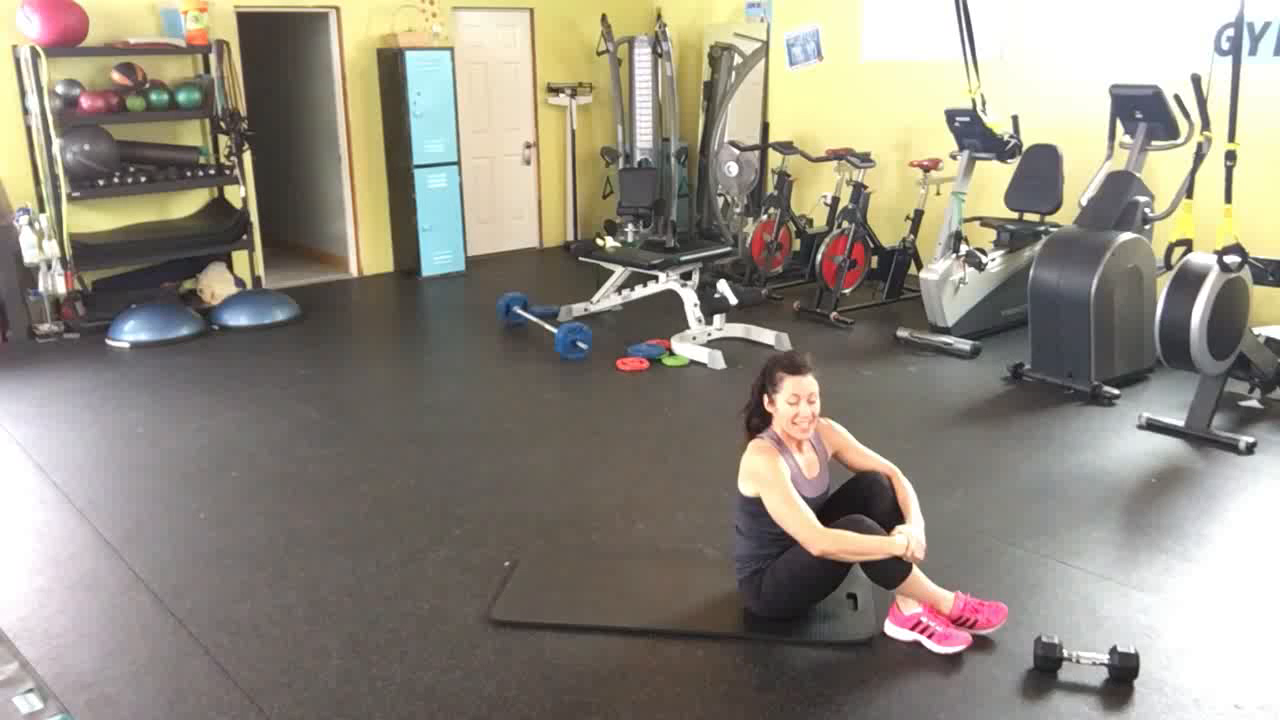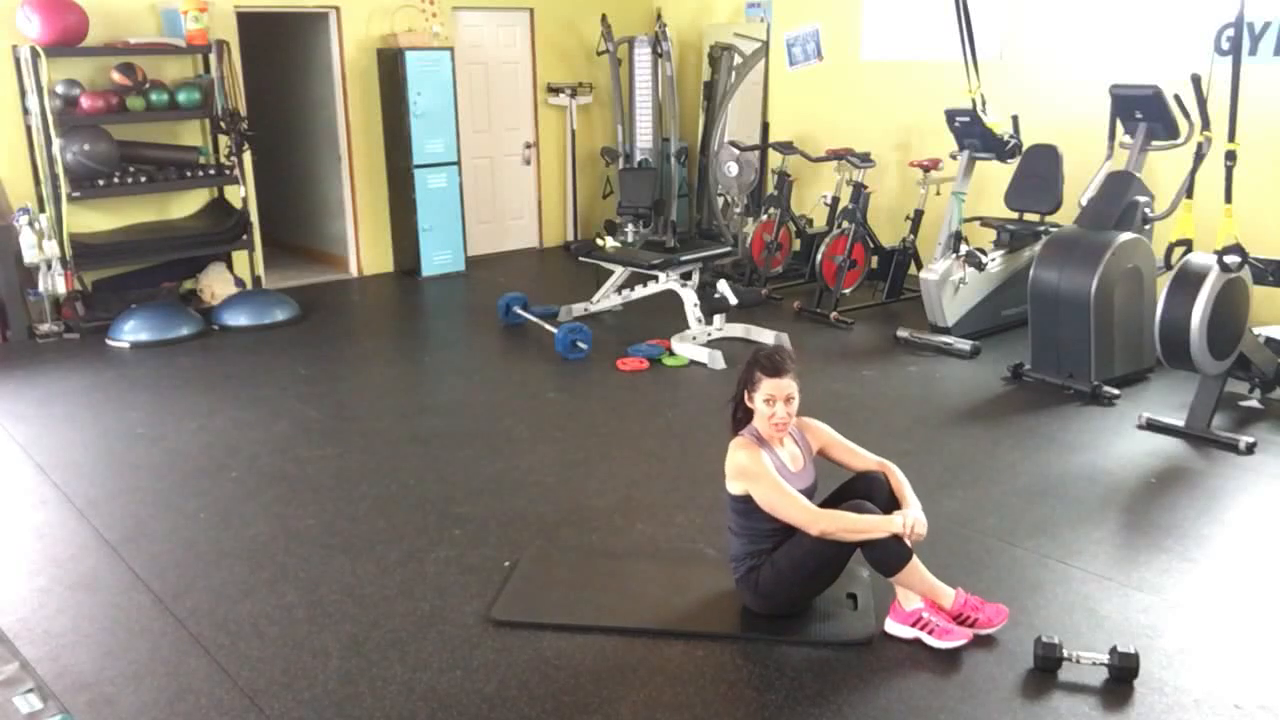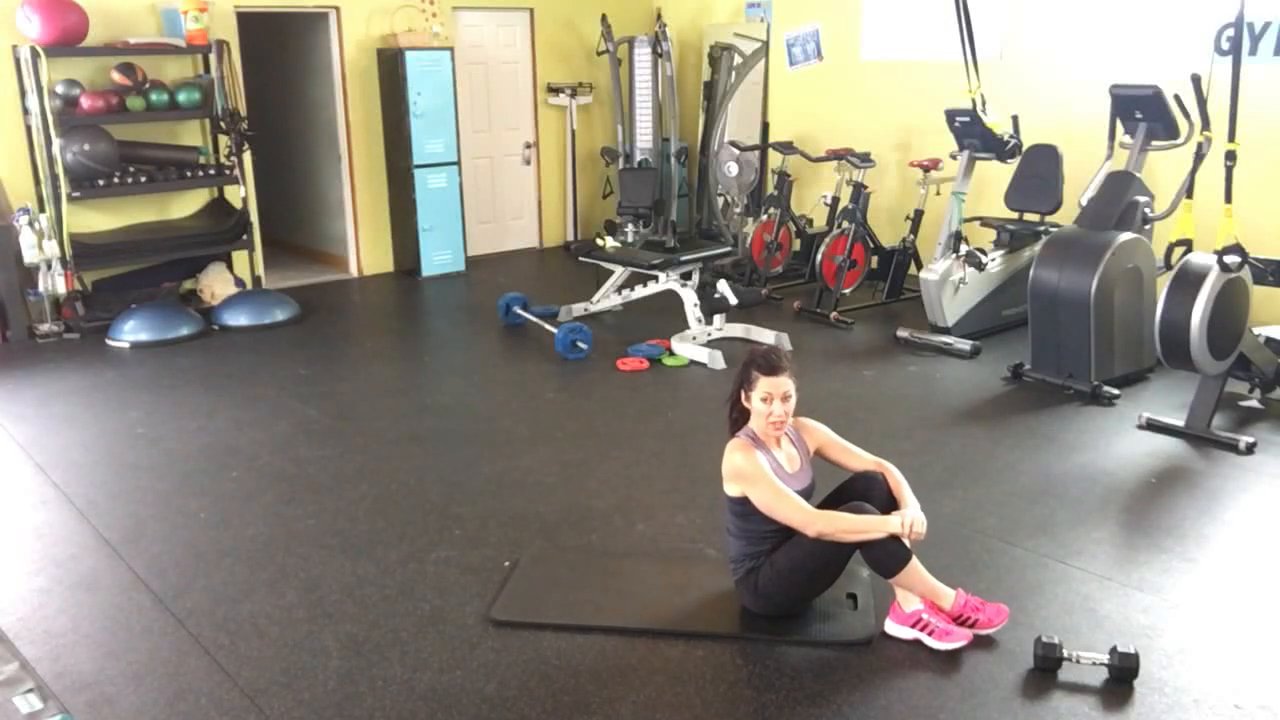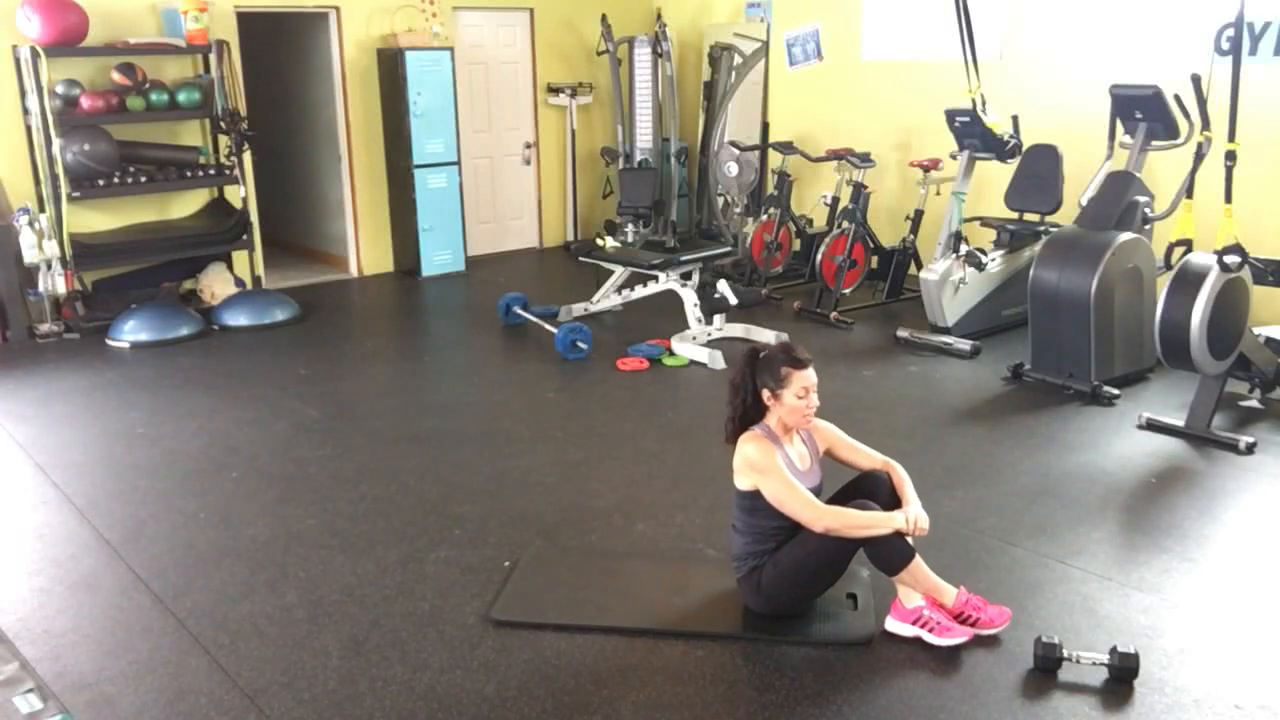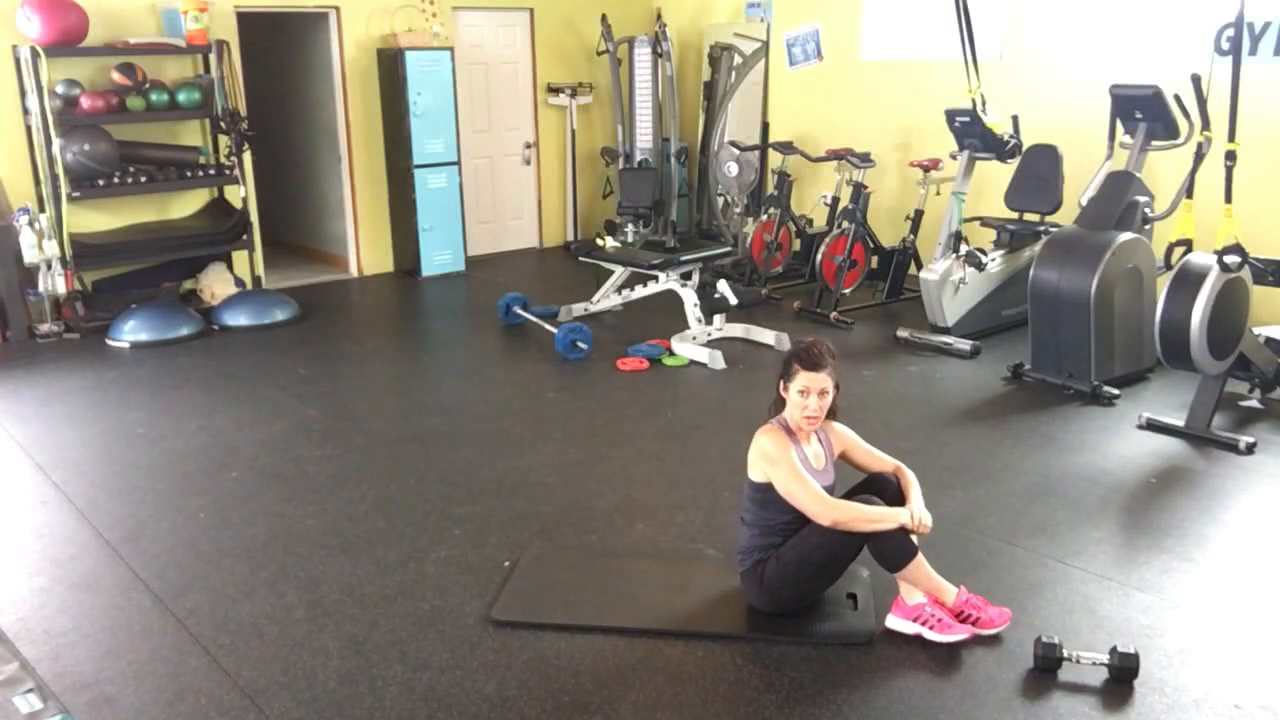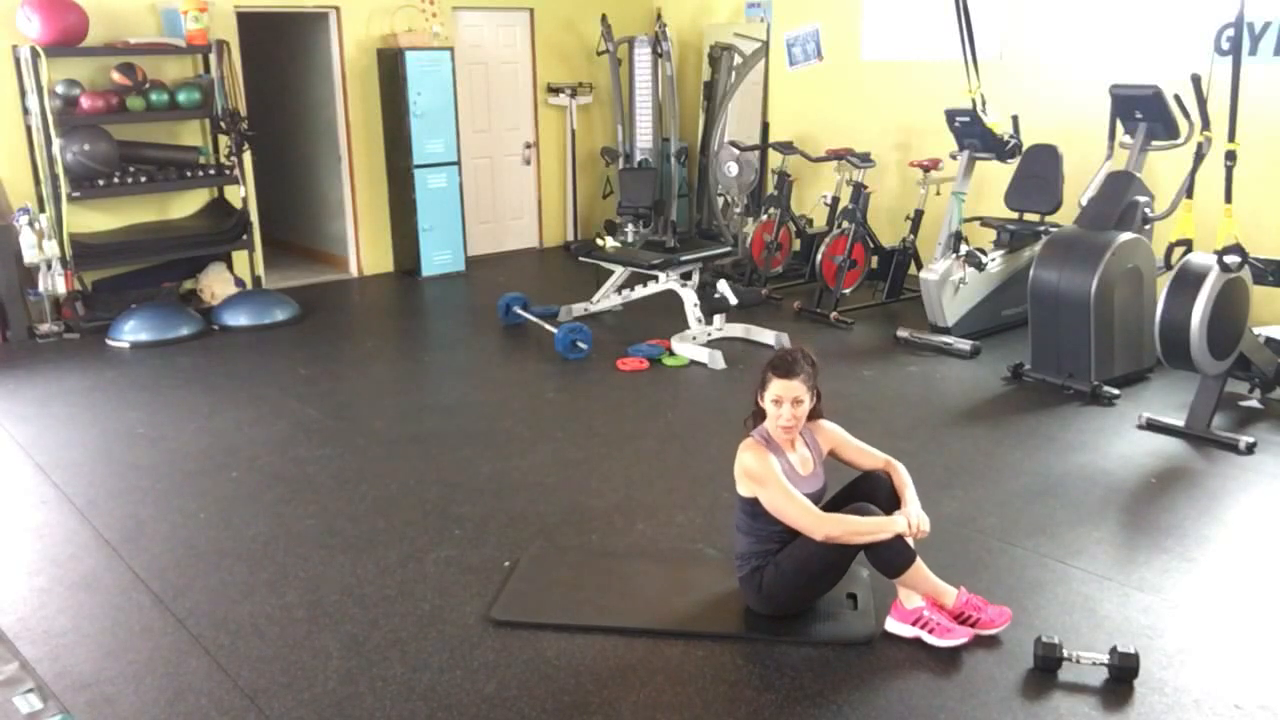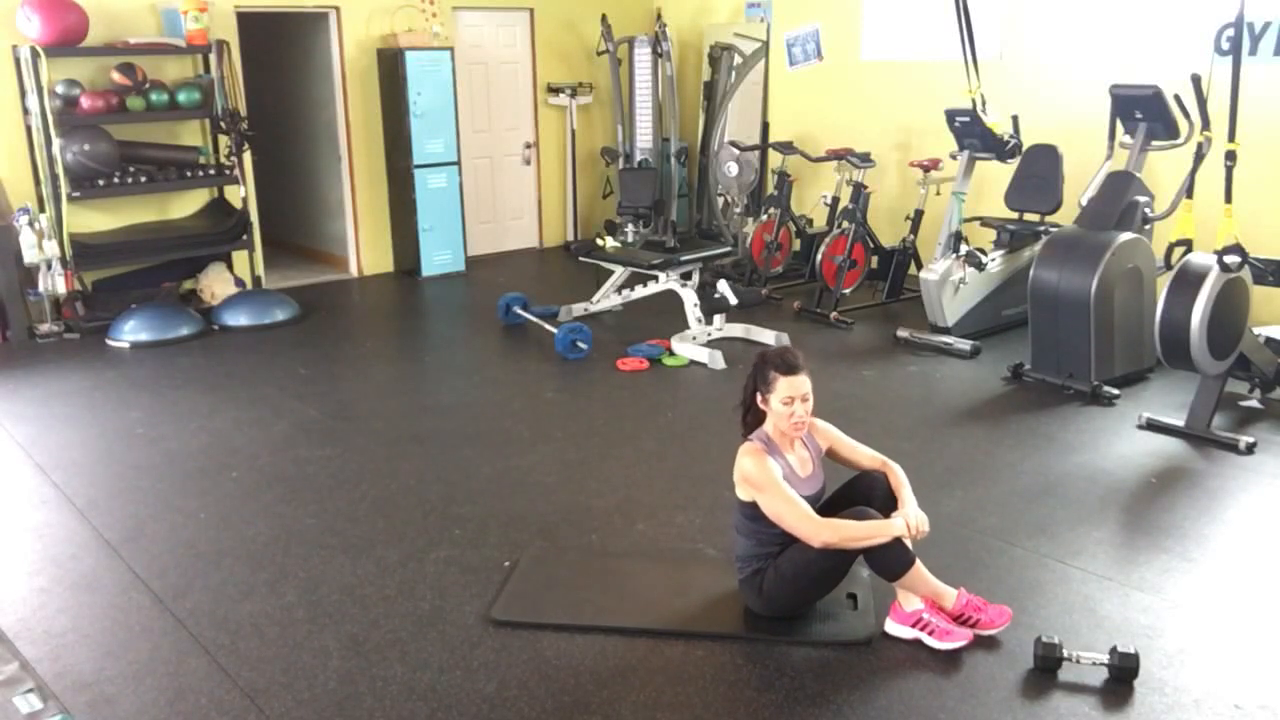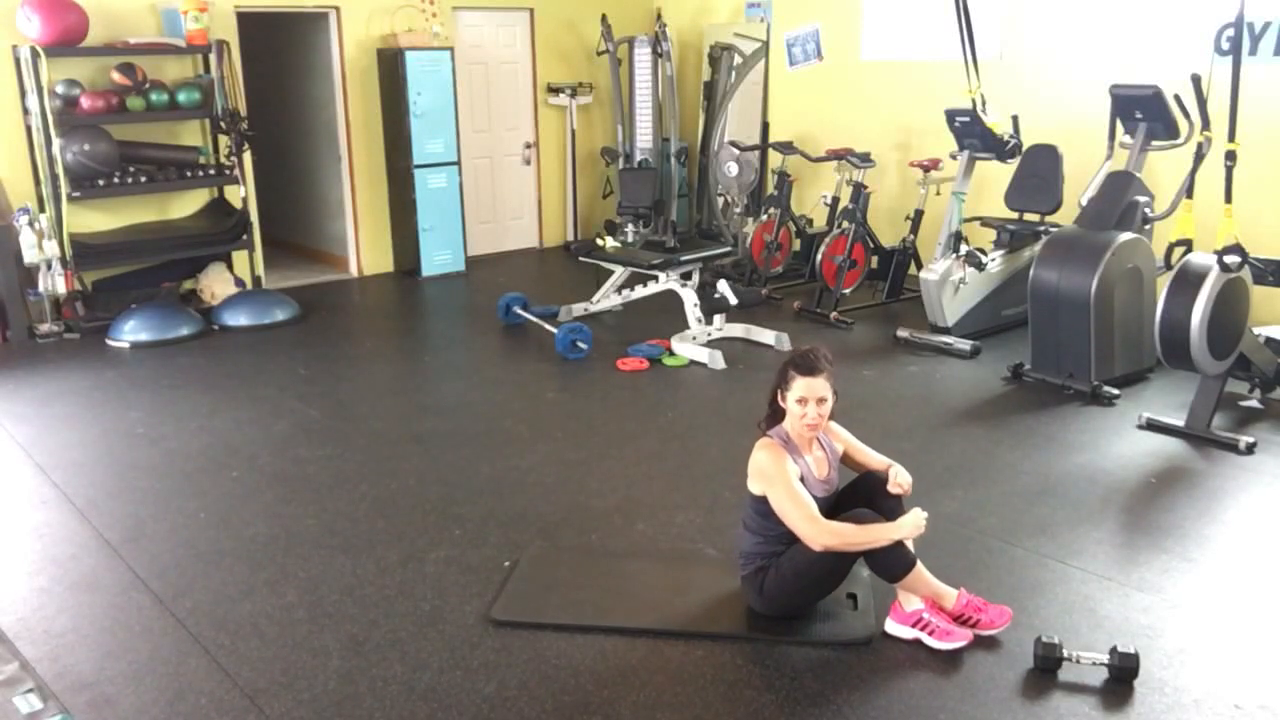
dt=0.7s
person 1, frame 1
left shoulder: (823, 433)
right shoulder: (763, 459)
left elbow: (894, 475)
right elbow: (819, 543)
left wrist: (914, 525)
right wrist: (898, 545)
left hip: (801, 553)
right hip: (766, 585)
left knee: (873, 485)
right knee: (858, 529)
left ankle: (909, 612)
right ankle: (947, 606)
person 1, frame 2
left shoulder: (805, 431)
right shoulder: (745, 456)
left elbow: (884, 467)
right elbow: (817, 524)
left wrist: (912, 508)
right wrist: (895, 523)
left hip: (795, 555)
right hip: (764, 582)
left knee: (873, 484)
right knee: (859, 513)
left ankle: (909, 608)
right ankle: (948, 602)
person 1, frame 3
left shoulder: (803, 431)
right shoulder: (742, 457)
left elbow: (882, 467)
right elbow: (814, 524)
left wrist: (910, 507)
right wrist: (893, 524)
left hip: (796, 553)
right hip: (763, 584)
left knee: (871, 484)
right knee: (857, 516)
left ankle: (909, 609)
right ankle: (948, 602)
person 1, frame 4
left shoulder: (813, 431)
right shoulder: (755, 450)
left elbow: (888, 466)
right elbow: (820, 520)
left wrist: (912, 505)
right wrist: (897, 520)
left hip: (799, 554)
right hip: (766, 582)
left knee: (877, 483)
right knee: (863, 513)
left ankle: (910, 606)
right ankle: (950, 601)
person 1, frame 5
left shoulder: (830, 433)
right shoulder: (771, 443)
left elbow: (900, 471)
right elbow: (828, 513)
left wrist: (915, 505)
right wrist: (902, 516)
left hip: (803, 556)
right hip: (769, 578)
left knee: (885, 486)
right knee: (868, 508)
left ankle: (912, 604)
right ankle: (950, 599)
person 1, frame 6
left shoulder: (818, 432)
right shoulder: (754, 457)
left elbow: (891, 466)
right elbow: (822, 528)
left wrist: (911, 505)
right wrist: (897, 523)
left hip: (800, 553)
right hip: (767, 583)
left knee: (878, 484)
right knee: (862, 516)
left ankle: (911, 606)
right ankle: (949, 600)
person 1, frame 7
left shoulder: (814, 432)
right shoulder: (755, 461)
left elbow: (887, 466)
right elbow: (818, 533)
left wrist: (907, 505)
right wrist: (896, 526)
left hip: (802, 553)
right hip: (768, 584)
left knee: (874, 484)
right knee: (862, 521)
left ankle: (910, 609)
right ankle: (948, 601)
person 1, frame 8
left shoulder: (828, 434)
right shoulder: (770, 456)
left elbow: (890, 469)
right elbow: (819, 536)
left wrist: (898, 476)
right wrist: (899, 529)
left hip: (808, 553)
right hip: (770, 583)
left knee: (879, 485)
right knee: (863, 522)
left ankle: (910, 609)
right ankle: (949, 602)
